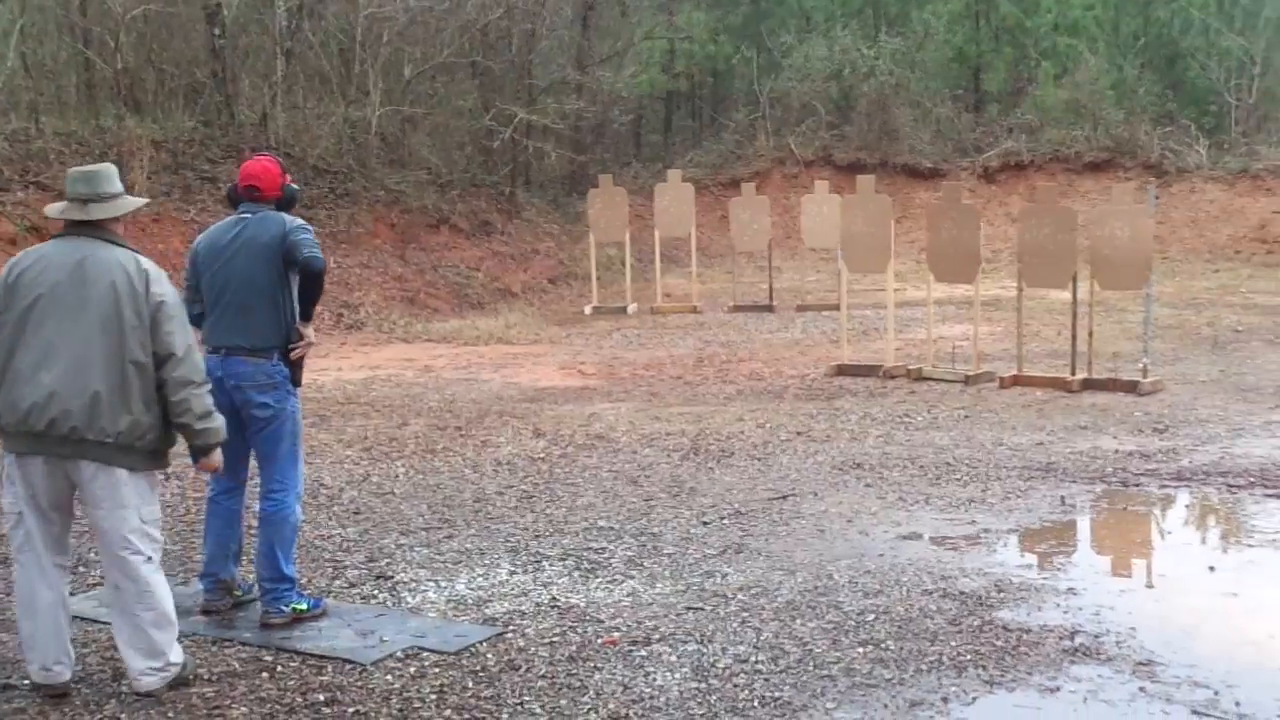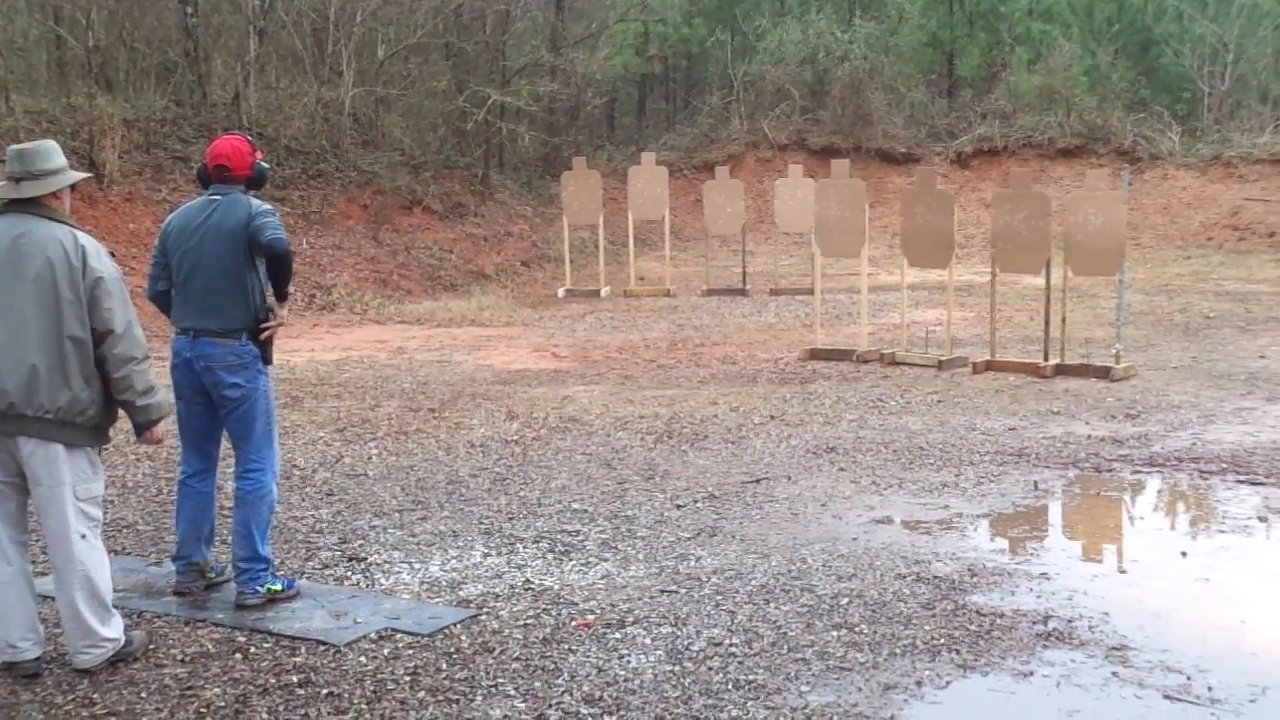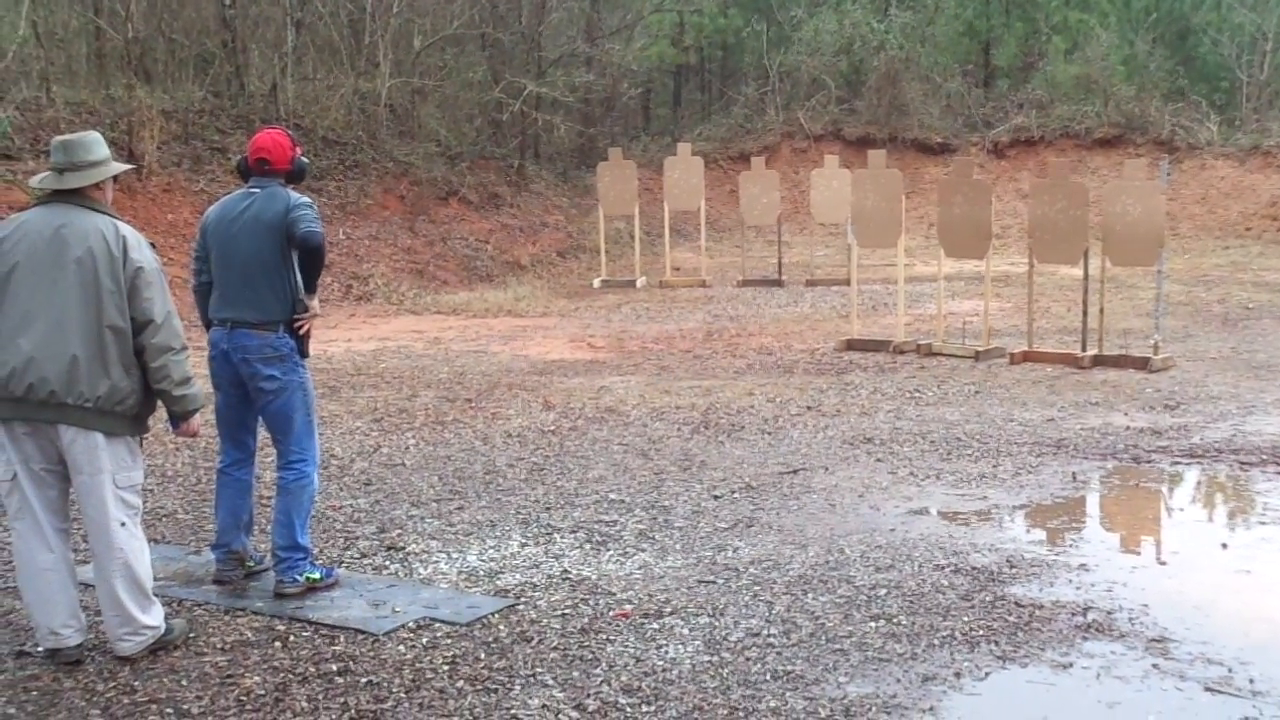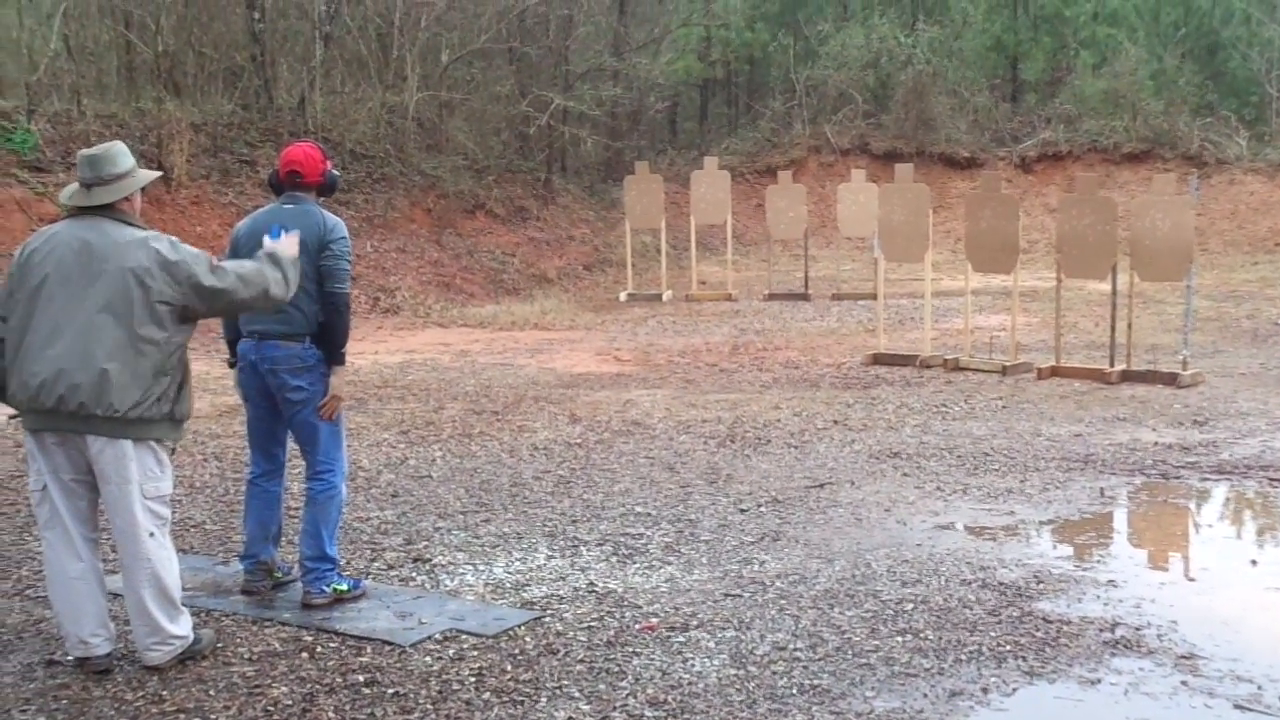
dt=1s
person 1, frame 1
right shoulder: (142, 274)
right elbow: (180, 367)
right wrist: (205, 437)
right hip: (114, 438)
right knee: (134, 556)
left ankle: (50, 670)
right ankle: (156, 667)
person 1, frame 2
right shoulder: (81, 250)
right elbow: (120, 343)
right wrist: (145, 411)
right hip: (54, 412)
right knee: (73, 532)
right ankle: (96, 643)
person 1, frame 3
right shoulder: (121, 240)
right elbow: (159, 334)
right wrist: (183, 402)
right hip: (94, 401)
right knee: (114, 520)
left ankle: (59, 635)
right ankle: (136, 631)
person 1, frame 4
right shoulder: (153, 254)
right elbow: (238, 285)
right wrist: (280, 260)
left hip: (47, 411)
right hip: (120, 413)
left knee: (66, 530)
right knee: (142, 530)
left ankle: (88, 645)
right ankle: (165, 641)
person 2, frame 1
left shoulder: (206, 240)
right shoulder: (288, 228)
left elbow: (194, 312)
right elbow: (313, 265)
right wrist: (305, 320)
left hip: (217, 369)
right hip: (265, 372)
left knee: (225, 484)
right knee: (281, 488)
left ankle: (218, 586)
right ankle: (279, 600)
person 2, frame 2
left shoulder: (177, 220)
right shoulder: (254, 211)
left elbow: (157, 290)
right elbow: (278, 248)
right wrist: (281, 299)
left hip: (186, 353)
right hip: (236, 354)
left knee: (196, 466)
right knee: (257, 468)
left ankle: (191, 568)
right ankle: (254, 580)
person 2, frame 3
left shoulder: (215, 213)
right shoulder: (293, 203)
left elbow: (201, 284)
right elbow: (312, 240)
right wrist: (309, 294)
left hip: (223, 342)
right hip: (272, 345)
left knee: (234, 455)
right knee: (298, 458)
left ankle: (230, 556)
right ankle: (292, 568)
person 2, frame 4
left shoulder: (246, 227)
right shoulder: (328, 226)
right elbow: (336, 301)
left wrist: (238, 358)
right wrist: (337, 367)
left hip: (252, 355)
right hip: (300, 356)
left knee: (264, 466)
right knee: (326, 469)
left ankle: (258, 567)
right ankle: (320, 579)
